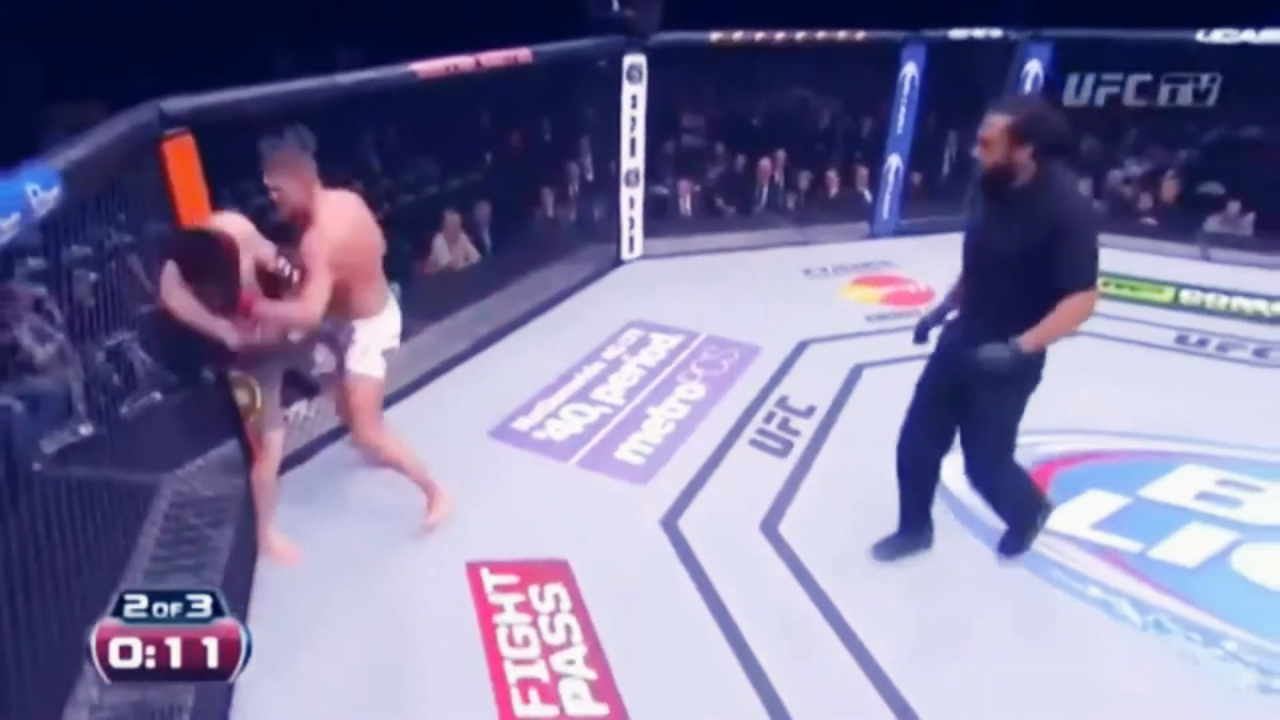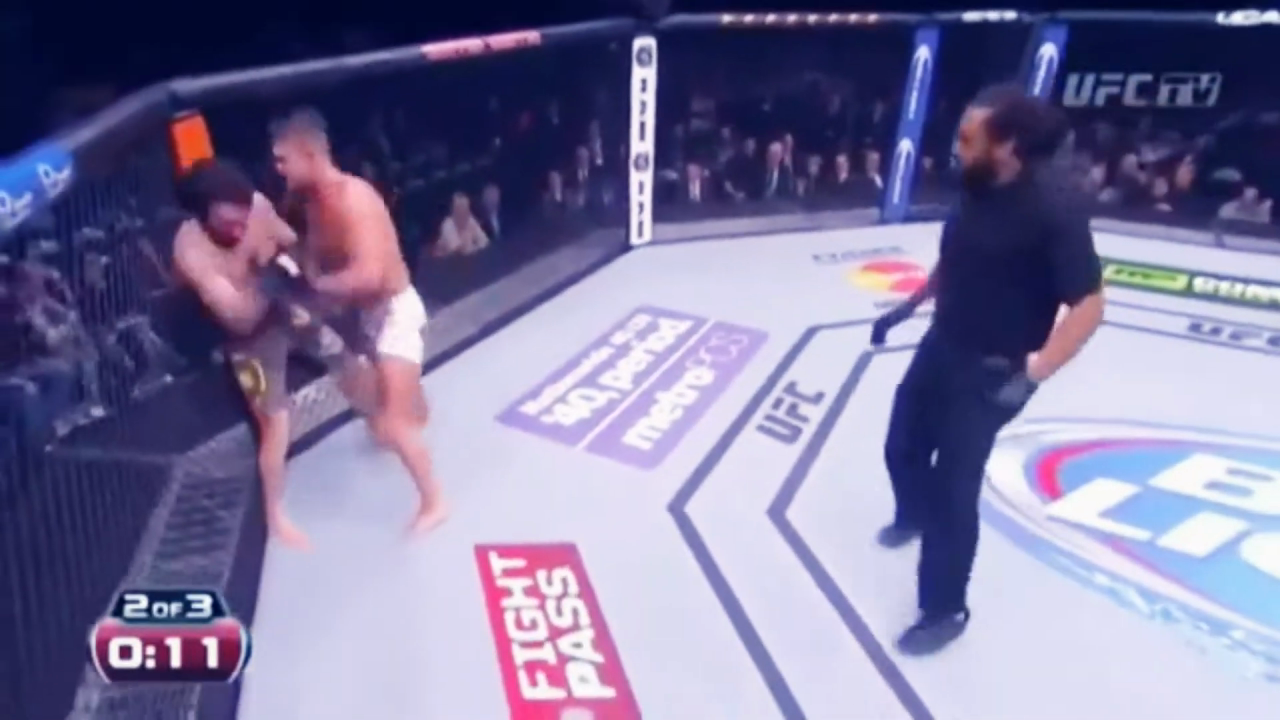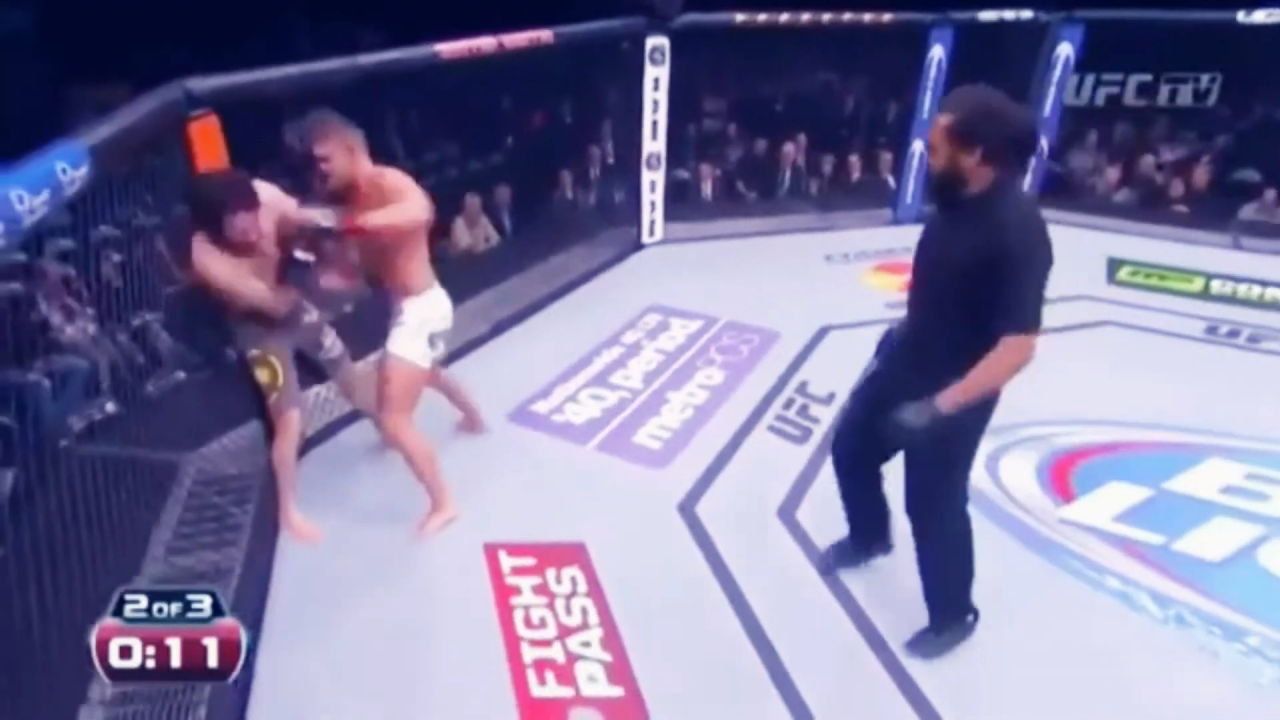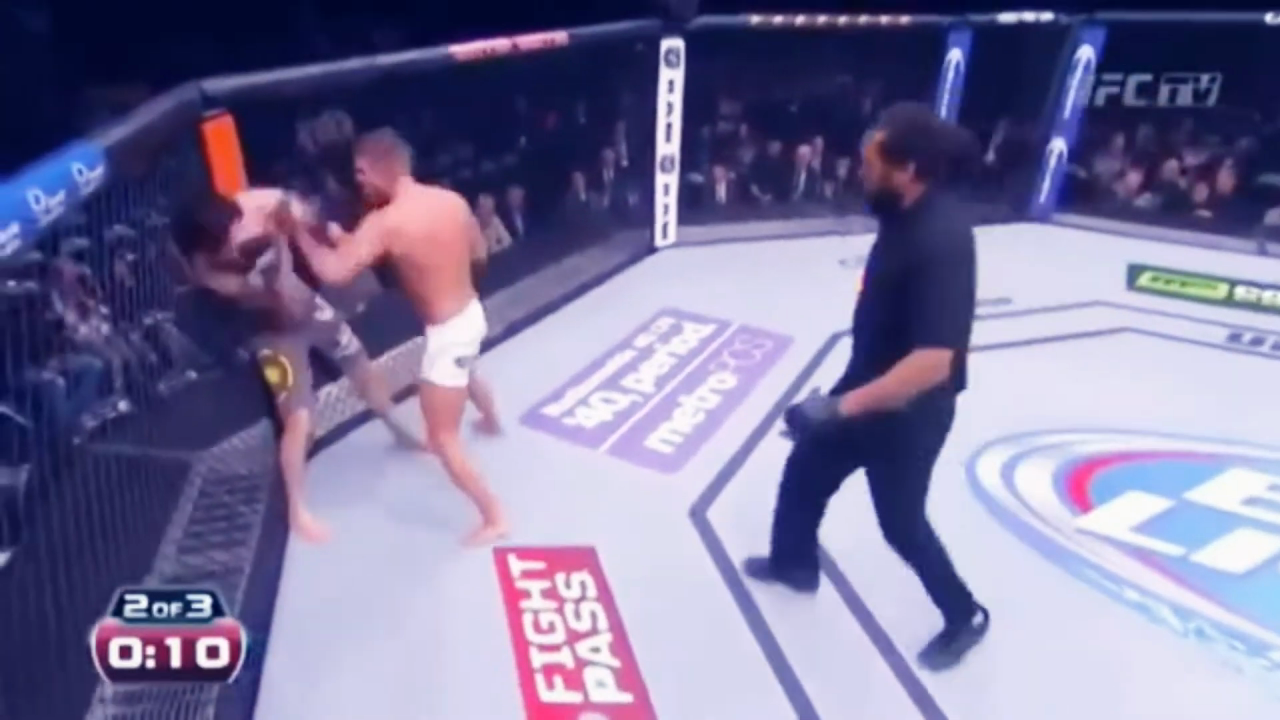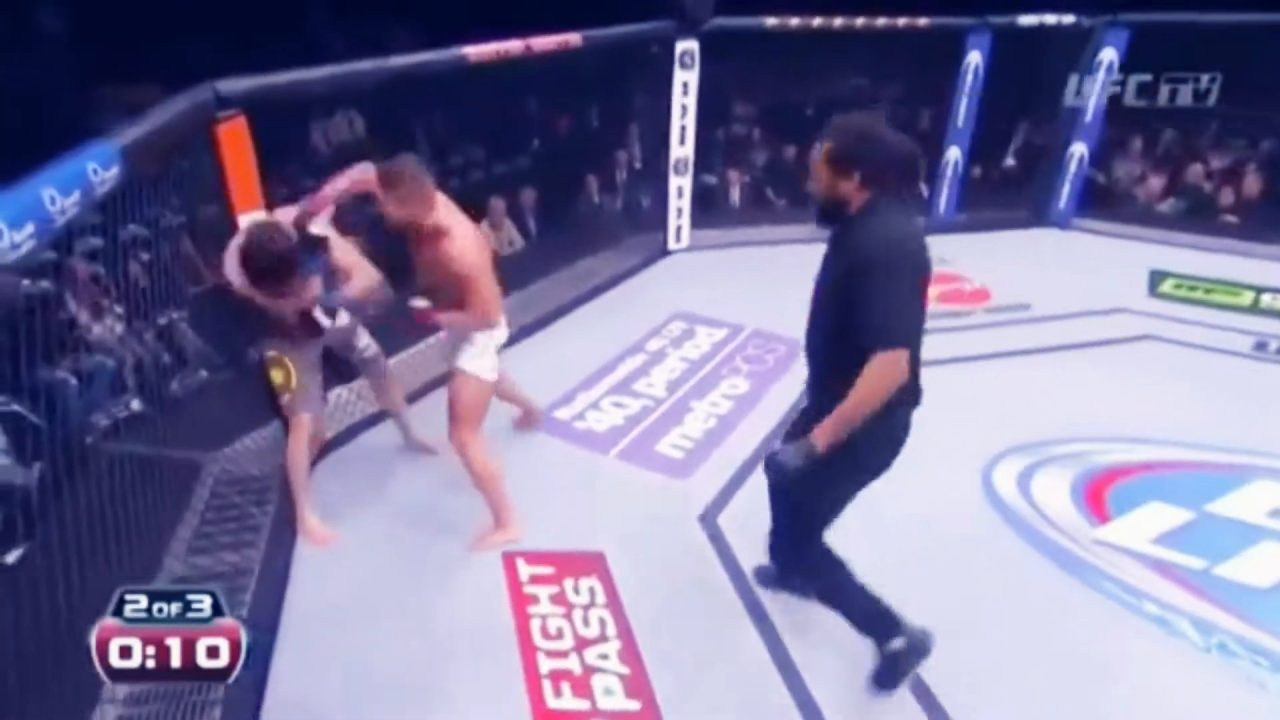
dt=0.2s
person 1, frame 1
left shoulder: (1064, 209)
right shoulder: (995, 188)
left elbow: (1081, 300)
left wrist: (1017, 348)
right wrist: (944, 308)
left hip: (1008, 357)
right hip: (962, 339)
left knee: (984, 462)
right knee: (916, 440)
left ankle: (1027, 508)
right ankle: (915, 529)
person 1, frame 2
left shoulder: (1055, 209)
right shoulder: (976, 189)
left elbow: (1087, 307)
left wrist: (1030, 377)
right wrist: (906, 307)
left hip: (990, 371)
right hip: (941, 347)
left knee: (953, 486)
right knee: (902, 448)
left ankle: (945, 610)
right ankle: (917, 515)
person 1, frame 3
left shoulder: (1016, 229)
right shoulder: (957, 199)
left elbow: (1018, 347)
left wrist: (941, 405)
right wrist: (901, 330)
left hip: (958, 389)
right hip: (907, 361)
left knee: (934, 503)
right knee: (850, 447)
left ankle: (953, 615)
right ankle: (868, 535)
person 1, frame 4
left shoulder: (938, 241)
right shoulder: (912, 218)
left elbow: (932, 362)
left wrist: (837, 407)
left hip: (906, 410)
right hip: (870, 385)
left knee: (902, 521)
right knee: (804, 470)
left ankle: (964, 615)
right ankle: (794, 562)
person 1, frame 5
left shoulder: (879, 246)
right shoulder: (881, 226)
left elbow: (889, 367)
left wrist: (814, 440)
left hip: (864, 419)
right hip: (856, 406)
left knee: (793, 534)
right knee: (791, 479)
left ankle: (894, 636)
right ankle: (798, 569)
person 2, frame 1
left shoulder: (320, 237)
right shoulder: (347, 201)
left elbow: (309, 314)
left wrist: (251, 306)
left hip: (370, 327)
right hip: (371, 314)
left knee: (367, 431)
right knee: (345, 399)
left ankle: (435, 494)
right ankle: (377, 452)
person 2, frame 2
left shoulder: (351, 200)
right shoulder: (314, 202)
left elbow: (366, 276)
right elbow: (317, 261)
left wrist: (319, 284)
left hip: (396, 310)
right hip: (371, 309)
left knee: (395, 422)
right knee: (375, 387)
left ankle: (433, 503)
right ankle: (419, 413)
person 2, frame 3
left shoulder: (388, 183)
right shoulder: (346, 197)
left elbow: (421, 212)
right elbow: (357, 265)
left wrist: (353, 220)
left hip: (418, 311)
right hip: (422, 304)
left knee: (395, 420)
right knee: (430, 375)
left ankle: (442, 504)
right ankle: (473, 418)
person 2, frame 4
left shoulder: (387, 221)
right shoulder: (452, 201)
left elbow: (334, 270)
right elbow: (476, 249)
left wrist: (302, 238)
left hip: (447, 334)
right hip: (471, 315)
left knee: (442, 441)
right knee: (465, 376)
left ankle: (494, 519)
right ankle: (492, 421)
person 2, frame 5
left shoulder: (460, 251)
right shoulder: (427, 197)
left elbow: (485, 318)
right elbow: (366, 172)
left wrist: (434, 316)
right wrist: (320, 200)
left hip: (476, 333)
right hip: (458, 319)
left knee: (464, 438)
right knee: (487, 380)
left ankle: (506, 523)
right ankle: (530, 409)
person 3, frame 1
left shoulder: (233, 229)
right shoulder: (176, 293)
left elbow: (276, 262)
right elbow: (240, 340)
left wrist: (283, 273)
left hip: (284, 328)
right hip: (249, 352)
right knee: (270, 444)
right ankle: (267, 535)
person 3, frame 2
left shoulder: (253, 207)
right shoulder: (190, 251)
left elbow: (291, 243)
right elbow: (241, 319)
left wrist: (289, 262)
right wrist: (268, 277)
left hip: (283, 309)
right hip: (248, 335)
left knee: (344, 359)
right knee: (278, 425)
right ankle: (274, 515)
person 3, frame 3
left shoulder: (266, 196)
right shoulder: (207, 257)
right elbow: (278, 306)
right wrist: (287, 260)
left hip: (295, 306)
right hip: (258, 326)
left knee: (346, 369)
right knee: (290, 420)
right ankle: (288, 511)
person 3, frame 4
left shoulder: (268, 202)
right shoulder: (206, 268)
right elbow: (288, 307)
right wrist: (267, 274)
left hip: (309, 304)
right hip: (275, 328)
left knee: (360, 365)
right knee: (299, 419)
left ankle: (398, 432)
right ankle: (298, 511)
person 3, frame 5
left shoulder: (308, 227)
right shoulder: (237, 269)
left elbow: (371, 280)
right elbow: (293, 311)
left wrist: (331, 299)
left hip: (328, 312)
right hip: (288, 332)
left knee: (377, 366)
right knee: (305, 420)
left ankle: (409, 436)
